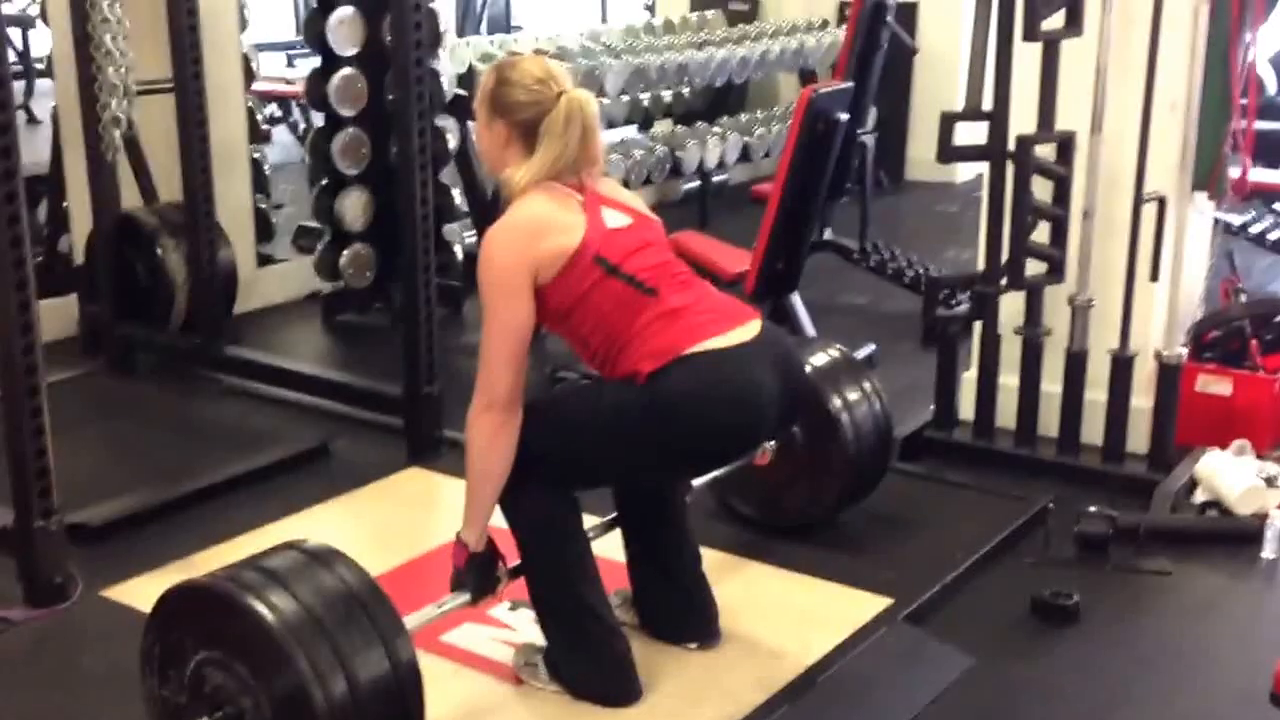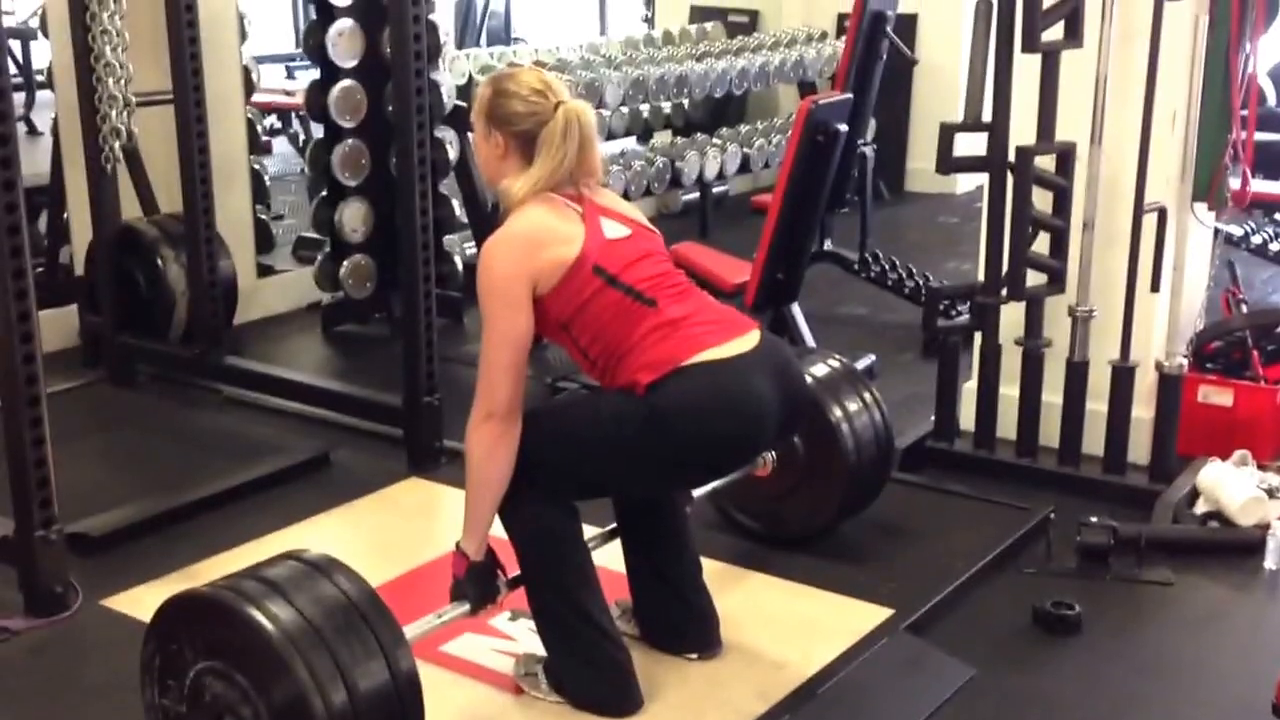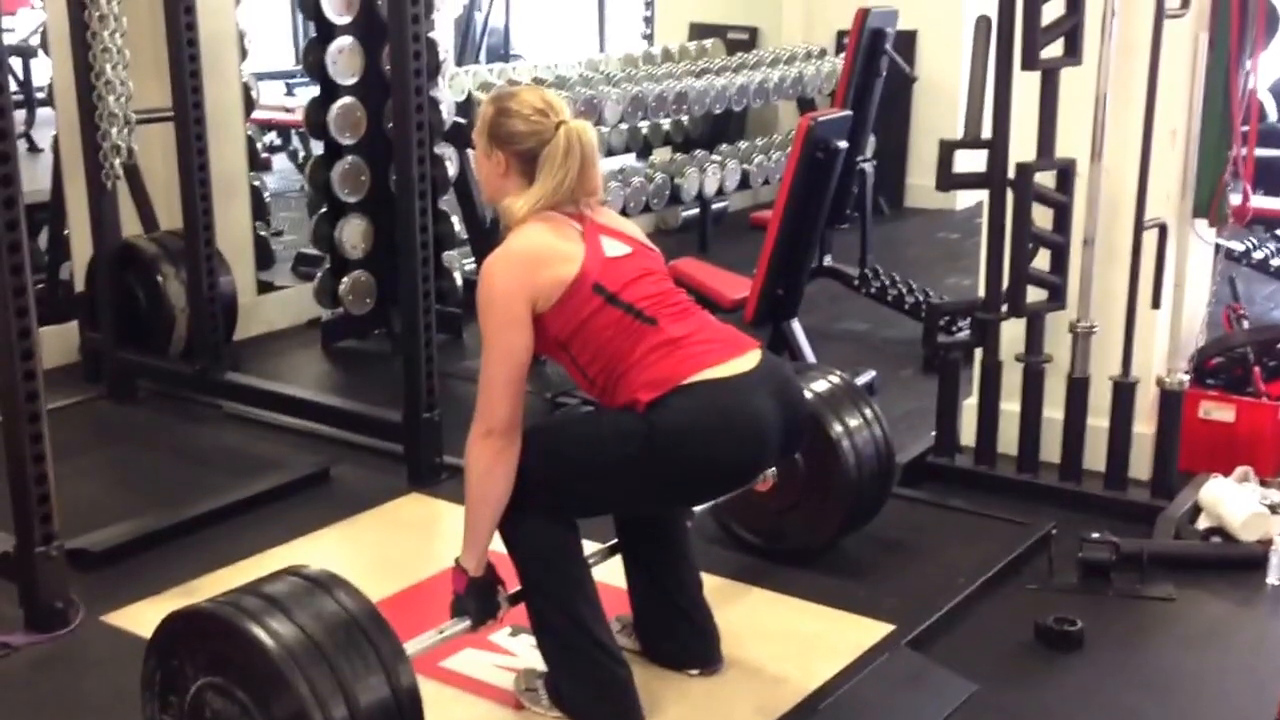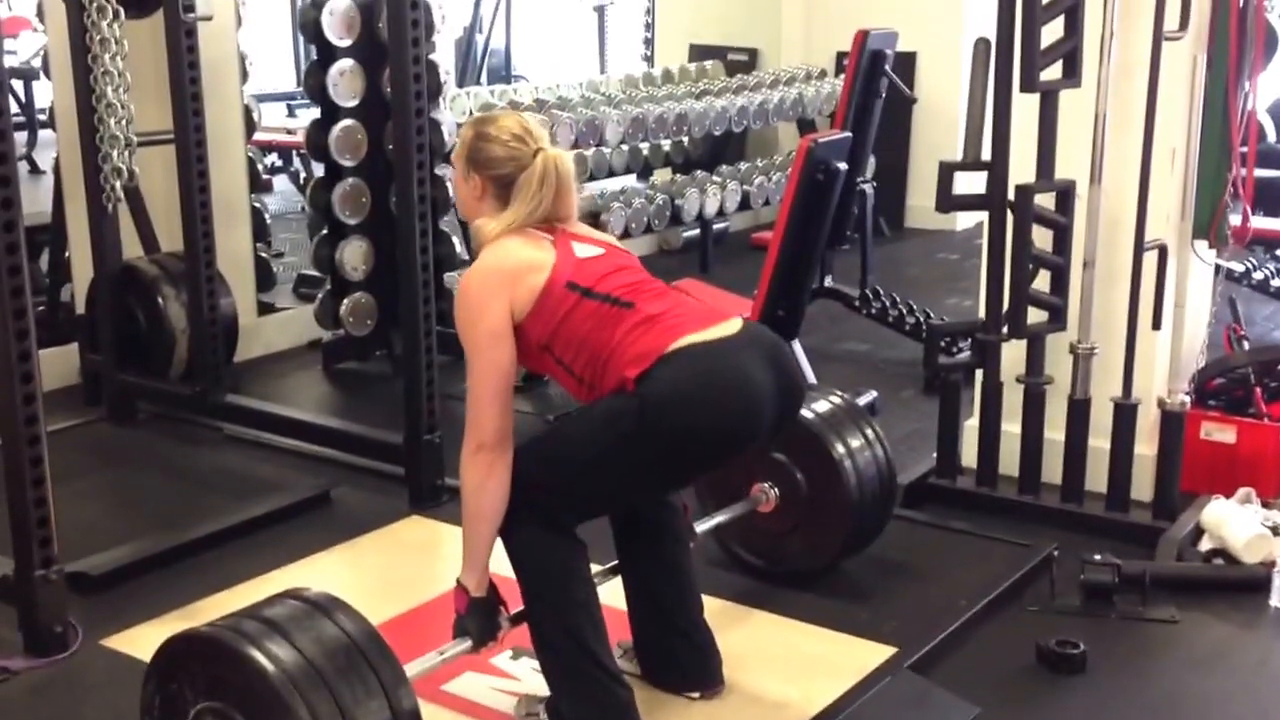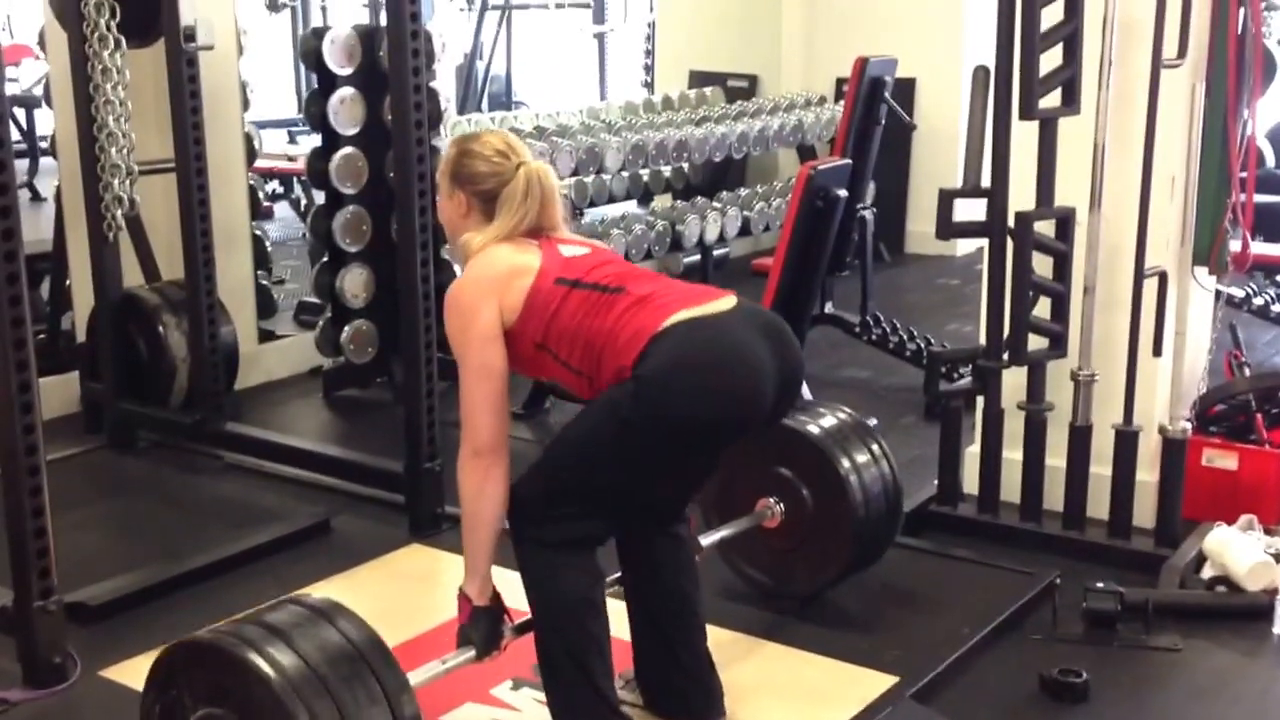
dt=0.5s
person 1, frame 1
left shoulder: (513, 234)
right shoulder: (610, 193)
left elbow: (498, 404)
left wrist: (473, 538)
left hip: (709, 395)
right hip: (772, 365)
left knee: (525, 455)
right knee: (630, 424)
left ankle: (591, 665)
right ankle: (678, 610)
person 1, frame 2
left shoulder: (513, 244)
right shoulder: (606, 204)
left elbow: (497, 414)
left wrist: (472, 547)
left hip: (709, 405)
right hip: (773, 376)
left knee: (524, 464)
right knee: (631, 432)
right ankle: (678, 620)
person 1, frame 3
left shoulder: (513, 263)
right shoulder: (608, 223)
left elbow: (496, 432)
left wrist: (472, 567)
left hip: (709, 426)
right hip: (775, 396)
left knee: (523, 484)
right knee: (630, 448)
right ankle: (680, 637)
person 1, frame 4
left shoulder: (488, 277)
right shoulder: (580, 239)
left elbow: (488, 446)
left wrist: (473, 584)
left hip: (701, 390)
right hip: (769, 366)
left knee: (528, 502)
right knee: (630, 468)
right ankle: (682, 661)
person 1, frame 5
left shoulder: (476, 288)
right shoulder: (567, 246)
left elbow: (484, 453)
left wrist: (477, 591)
left hip: (698, 371)
right hip: (769, 347)
left knee: (546, 522)
right knee: (643, 498)
